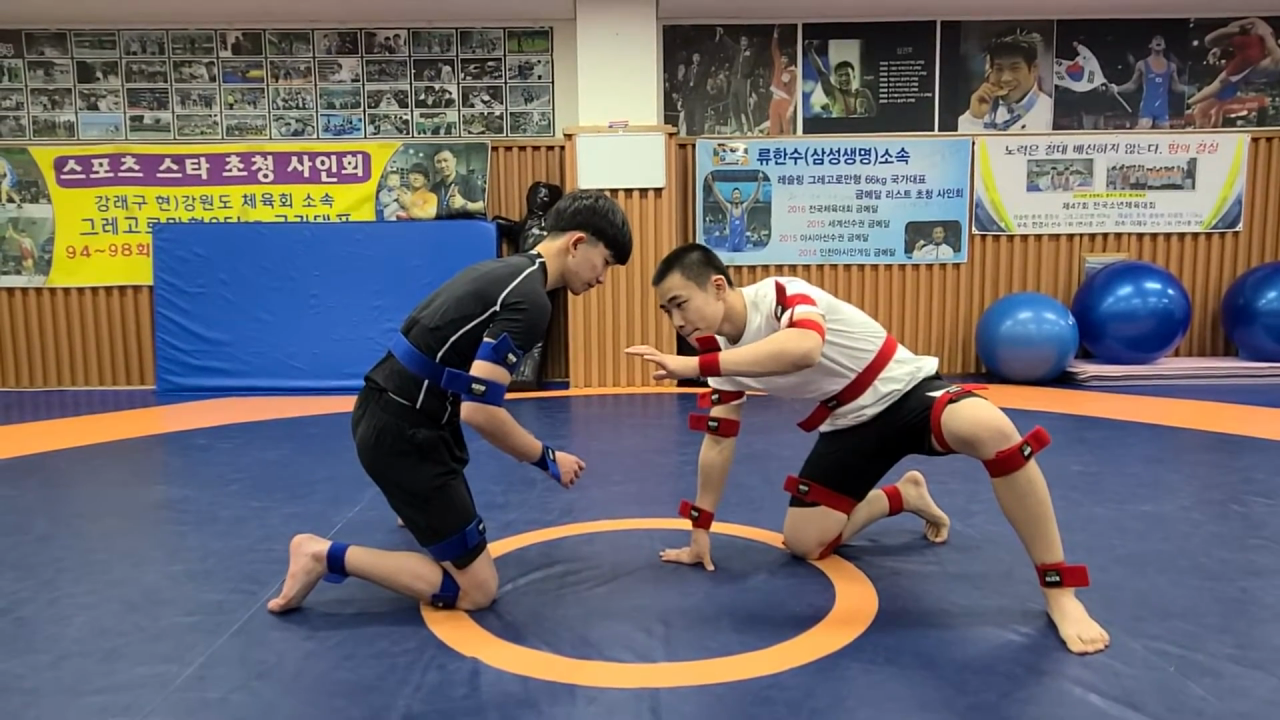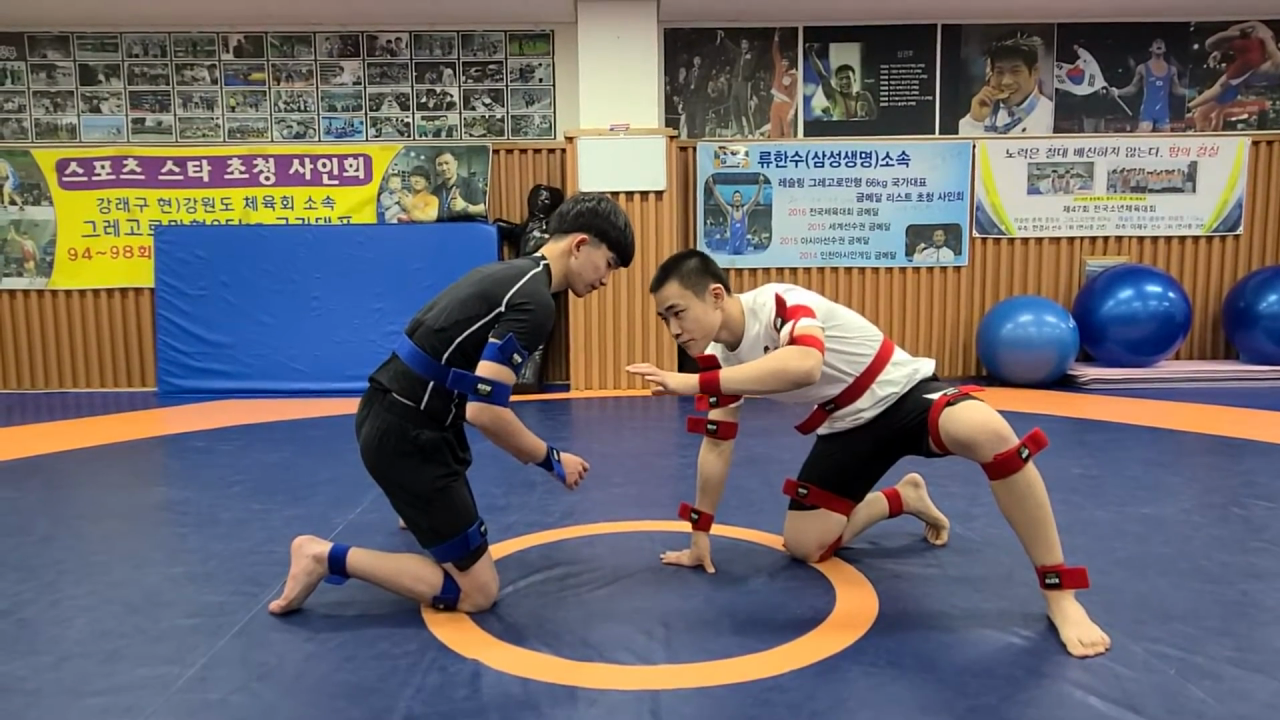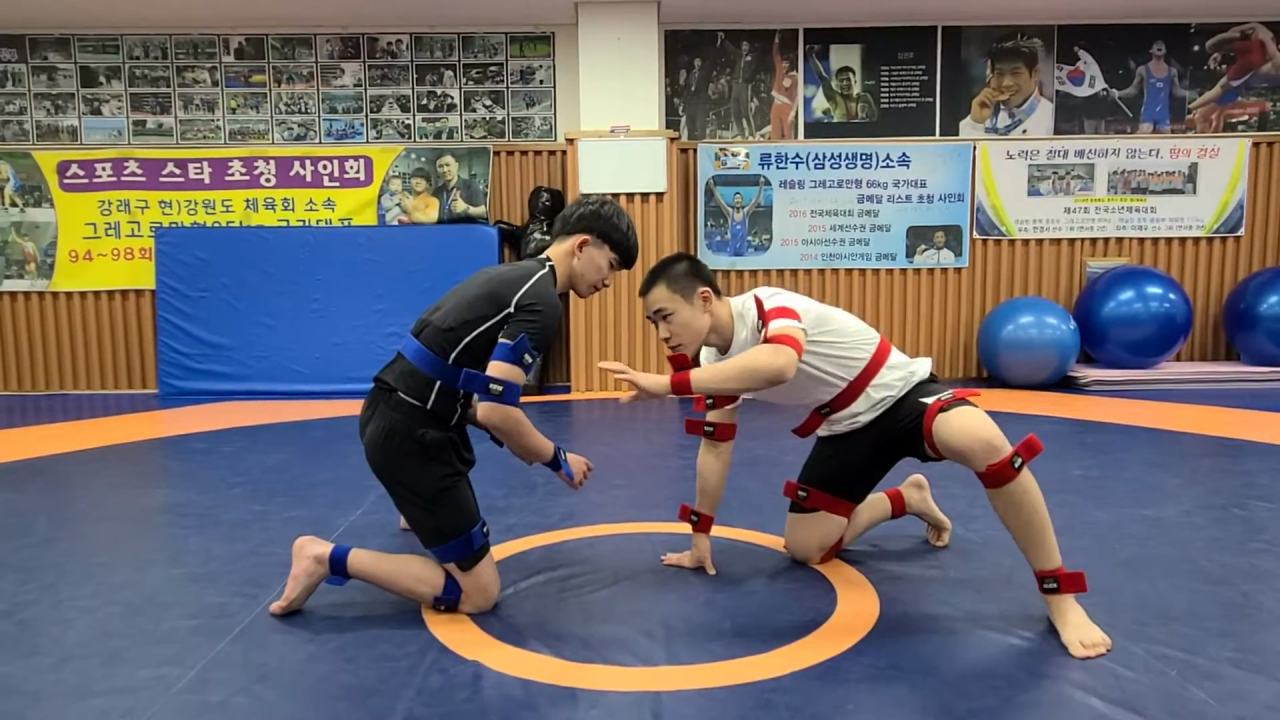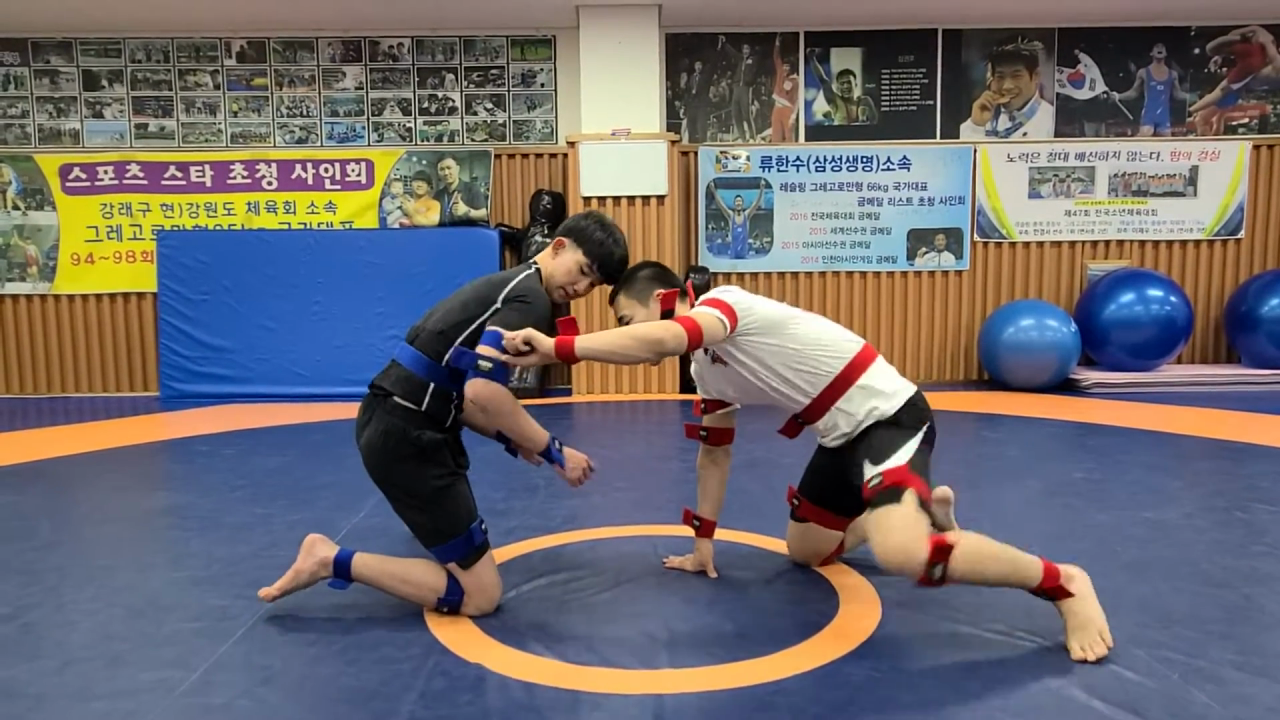
dt=0.7s
person 1, frame 1
left shoulder: (780, 294)
right shoulder: (721, 349)
left elbow: (804, 348)
right elbow: (719, 440)
left wrist: (693, 365)
right wrist: (700, 531)
left hip: (906, 391)
right hip: (849, 425)
left knee: (991, 430)
right knee: (804, 543)
left ankle: (1060, 592)
right ankle: (905, 495)
person 1, frame 2
left shoulder: (778, 303)
right shoulder: (719, 356)
left elbow: (805, 364)
right elbow: (716, 444)
left wrist: (693, 382)
right wrist: (700, 535)
left hip: (903, 393)
right hip: (847, 427)
left knee: (989, 434)
right knee: (804, 546)
left ankle: (1060, 594)
right ankle: (904, 498)
person 1, frame 3
left shoulder: (766, 305)
right shoulder: (713, 359)
left elbow: (779, 365)
right elbow: (714, 447)
left wrist: (665, 383)
right wrist: (699, 538)
left hip: (900, 394)
right hip: (846, 428)
left knee: (984, 444)
right knee: (805, 547)
left ankle: (1059, 597)
right ankle: (906, 498)
person 1, frame 4
left shoulder: (723, 303)
right shoulder: (706, 366)
left elbow: (661, 340)
right elbow: (714, 452)
left wrist: (556, 347)
right wrist: (703, 542)
left hip: (884, 413)
right hip: (844, 436)
left knee: (900, 554)
right knee: (804, 550)
left ankle: (1062, 584)
right ankle: (921, 505)
person 2, frame 1
left shoulder: (504, 269)
right shoulder: (529, 300)
right elbow: (479, 410)
right wrist: (547, 460)
left hip: (386, 411)
right hip: (401, 432)
right knee: (476, 589)
left ankle: (418, 507)
right ankle: (326, 556)
person 2, frame 2
left shoulder: (508, 272)
right shoulder: (533, 301)
right elbow: (484, 410)
left wrist: (519, 443)
right wrist: (552, 461)
left hip: (388, 413)
right hip: (406, 434)
right knee: (477, 592)
left ankle: (420, 509)
right ankle: (327, 557)
person 2, frame 3
left shoulder: (511, 274)
right shoulder: (542, 302)
right elbow: (497, 409)
left wrist: (509, 436)
right wrist: (558, 460)
left hip: (389, 412)
right hip: (410, 433)
right knee: (478, 593)
left ankle: (422, 509)
right ankle: (328, 559)
person 2, frame 4
left shoulder: (505, 285)
right shoulder: (530, 298)
right elbow: (483, 391)
left wrist: (511, 439)
right wrist: (555, 453)
left hip: (386, 419)
right hip: (406, 437)
right knee: (479, 595)
right ankle: (333, 560)
